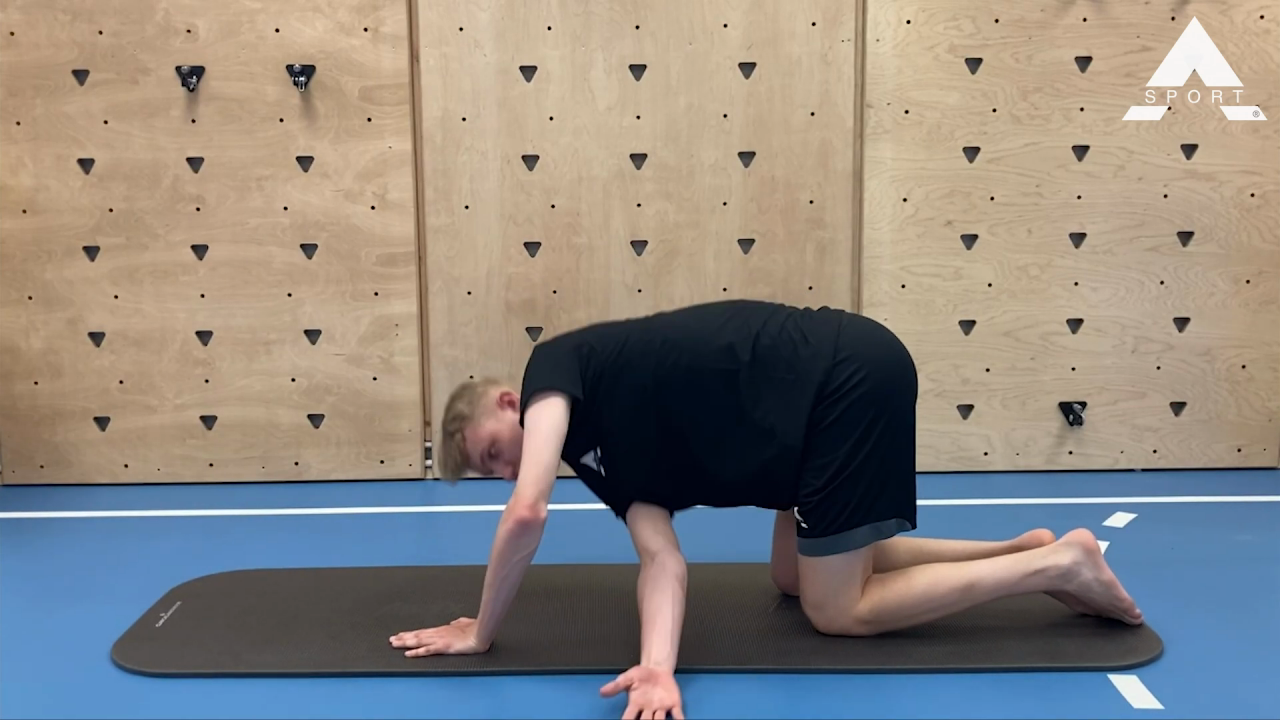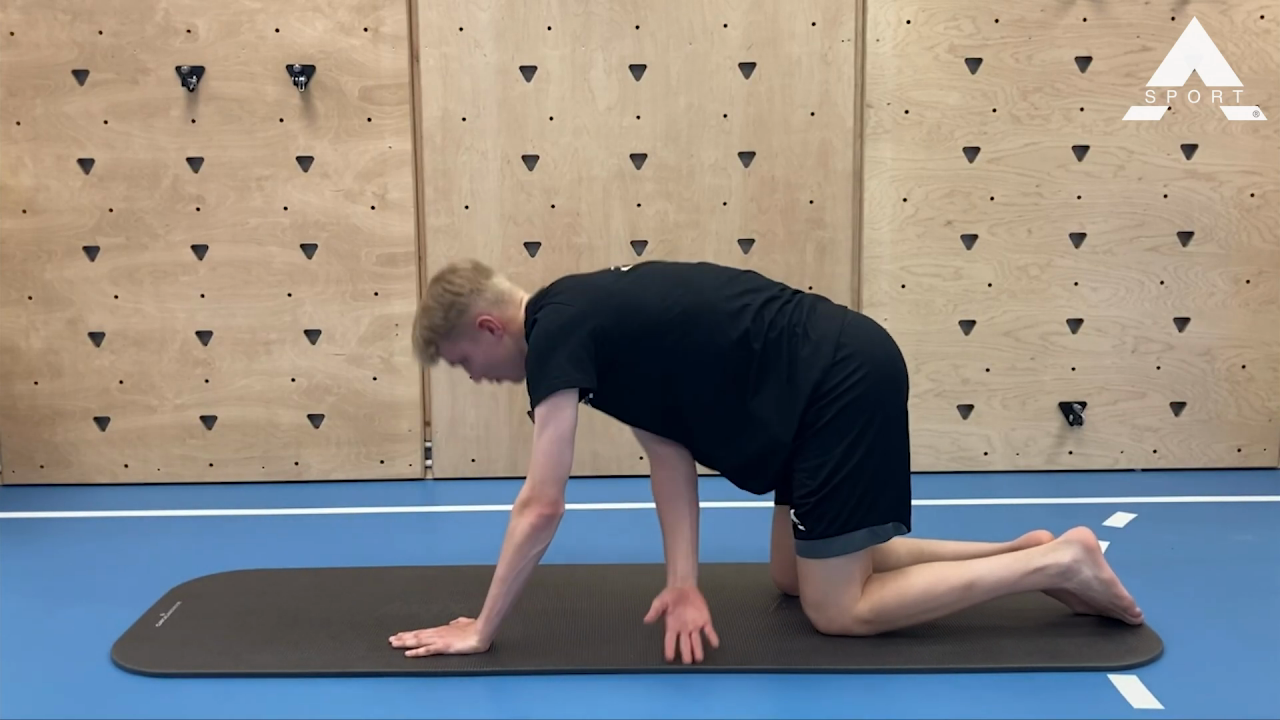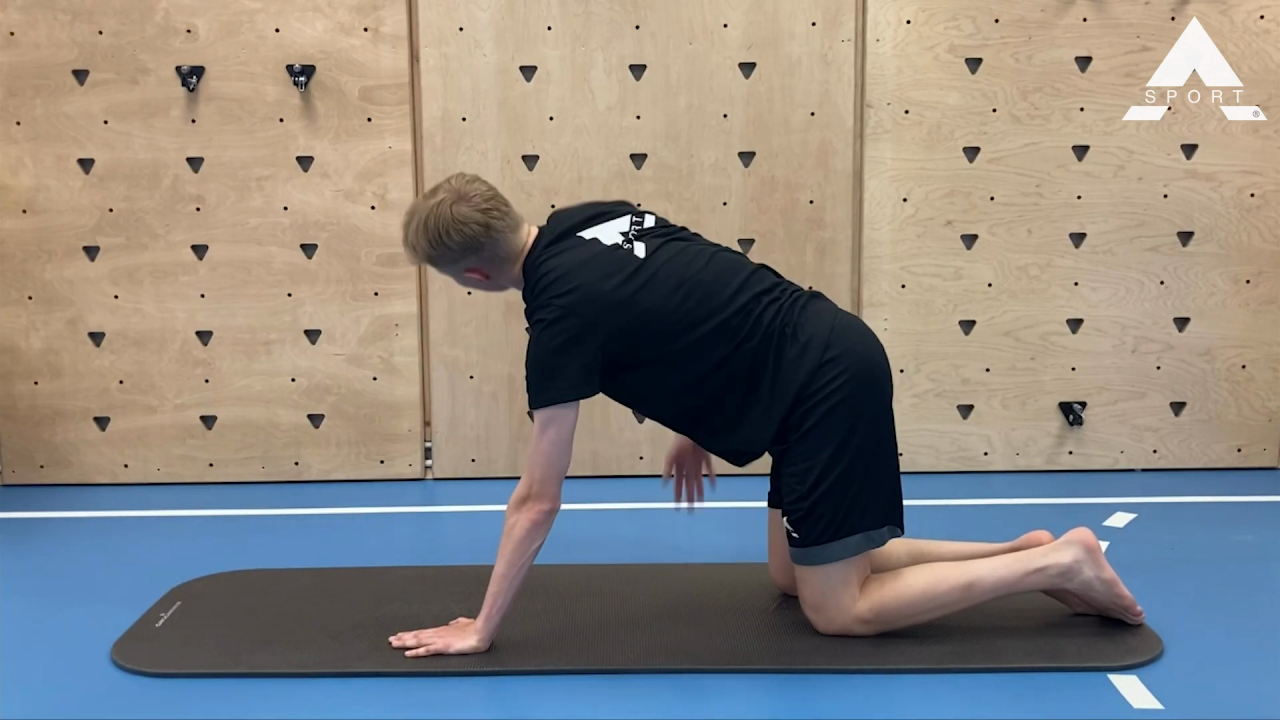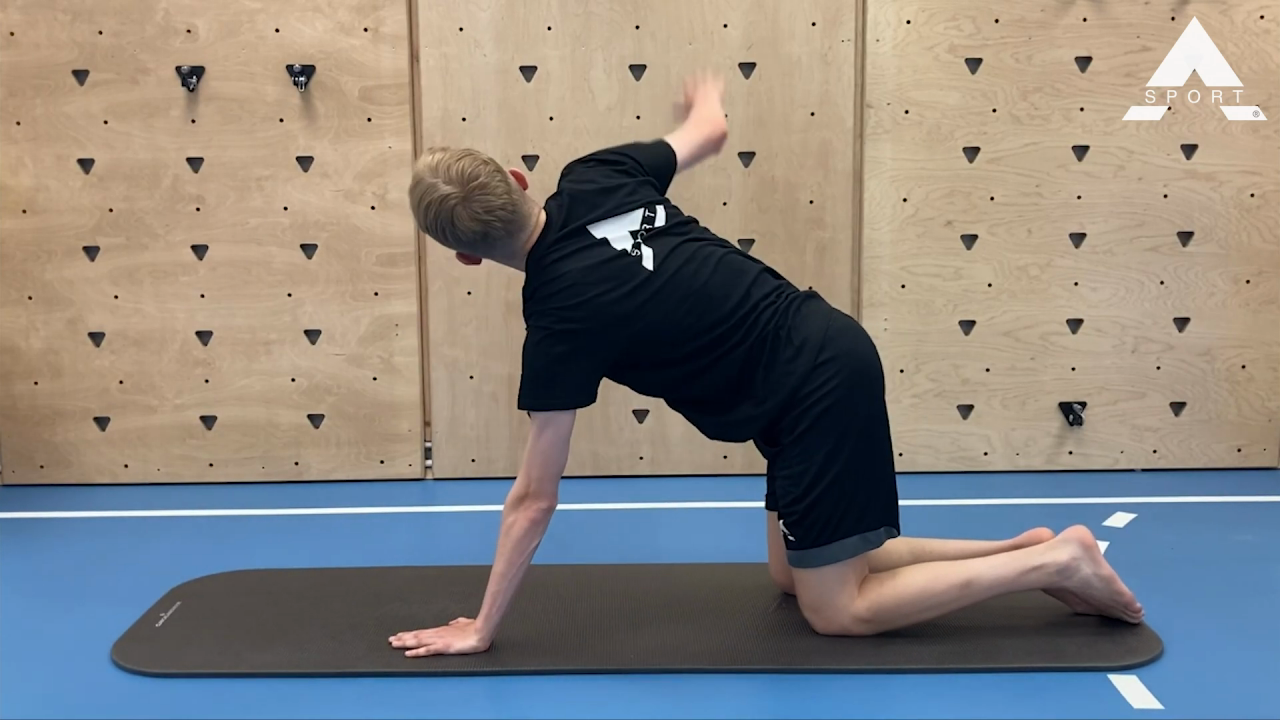
dt=0.3s
person 1, frame 1
left shoulder: (552, 369)
right shoulder: (610, 459)
left elbow: (526, 511)
right elbow: (661, 555)
left wrist: (480, 630)
left hip: (850, 381)
right hip: (846, 372)
left knee: (837, 610)
right knee: (796, 576)
left ankle: (1058, 565)
right ankle: (1022, 549)
person 1, frame 2
left shoulder: (555, 330)
right shoulder: (583, 309)
left elbow: (542, 504)
right elbow: (669, 441)
left wrist: (480, 630)
right wrist: (682, 588)
left hip: (842, 381)
right hip: (842, 365)
left knee: (836, 606)
right knee: (798, 572)
left ankle: (1058, 564)
right ankle: (1022, 550)
person 1, frame 3
left shoulder: (563, 311)
right shoulder: (581, 224)
left elbow: (538, 500)
left wrist: (481, 628)
right wrist: (695, 433)
left hip: (825, 388)
right hip: (832, 357)
left knee: (838, 609)
right knee: (793, 573)
left ankle: (1057, 563)
right ankle: (1026, 550)
person 1, frame 4
left shoulder: (561, 313)
right shoulder: (593, 179)
left elbow: (534, 498)
right elbow: (712, 127)
left wrist: (482, 627)
right wrist: (707, 87)
left hip: (813, 396)
right hip: (829, 356)
left knee: (837, 607)
right knee: (801, 568)
left ankle: (1055, 562)
right ankle: (1025, 549)
